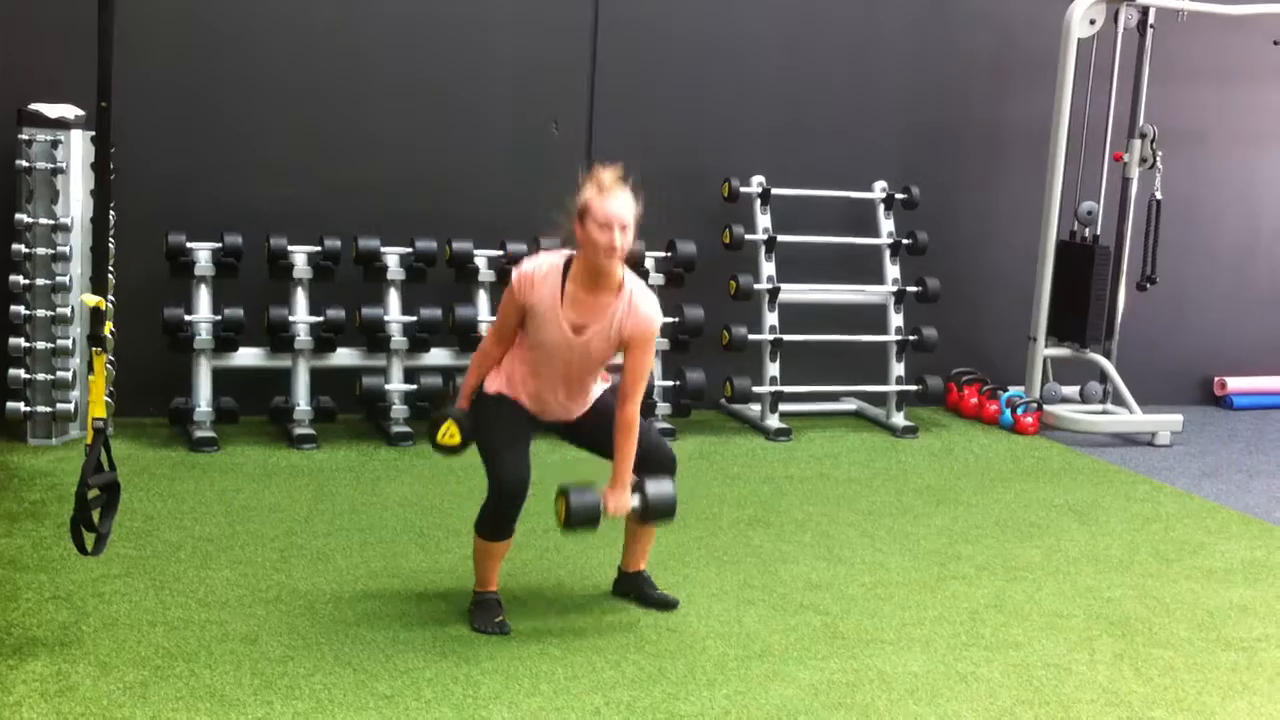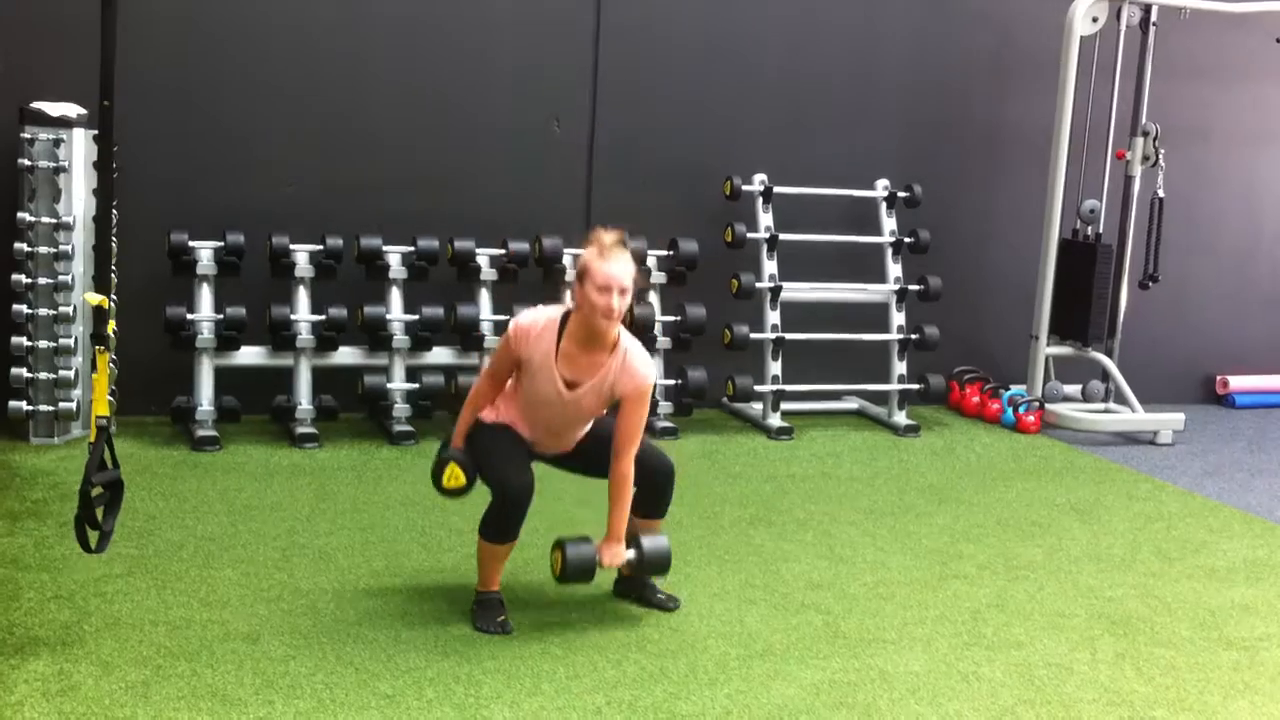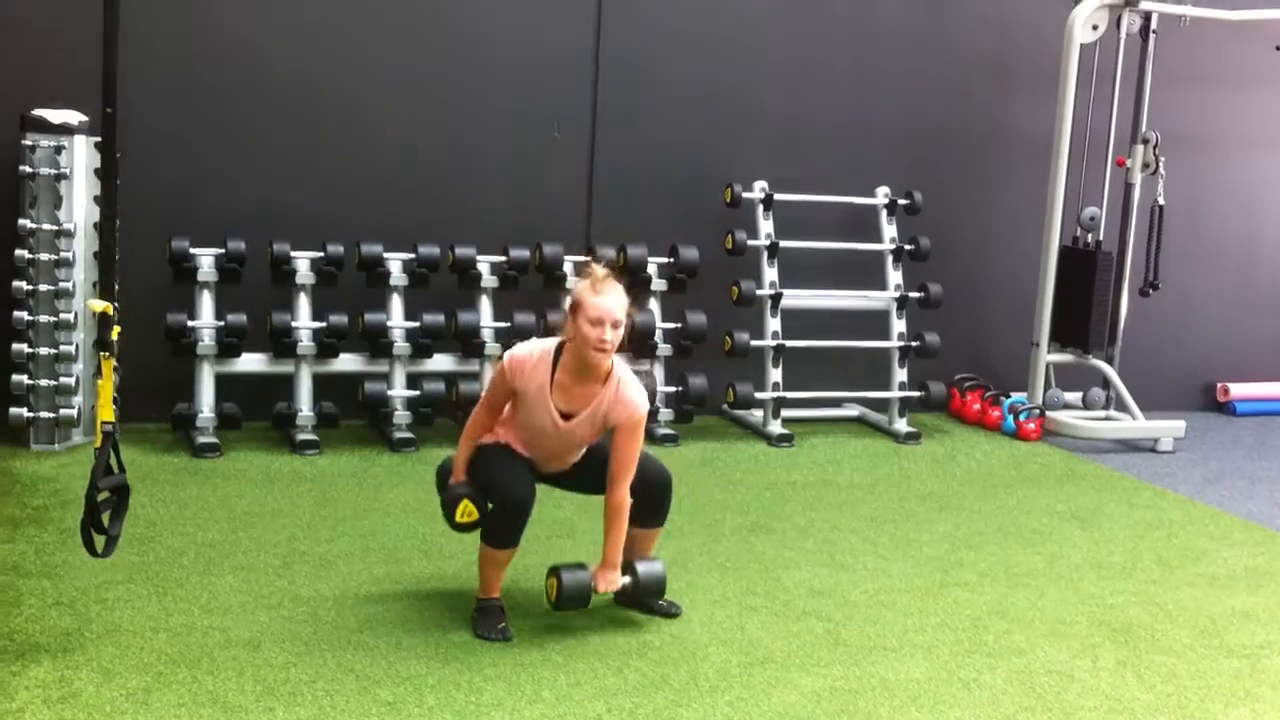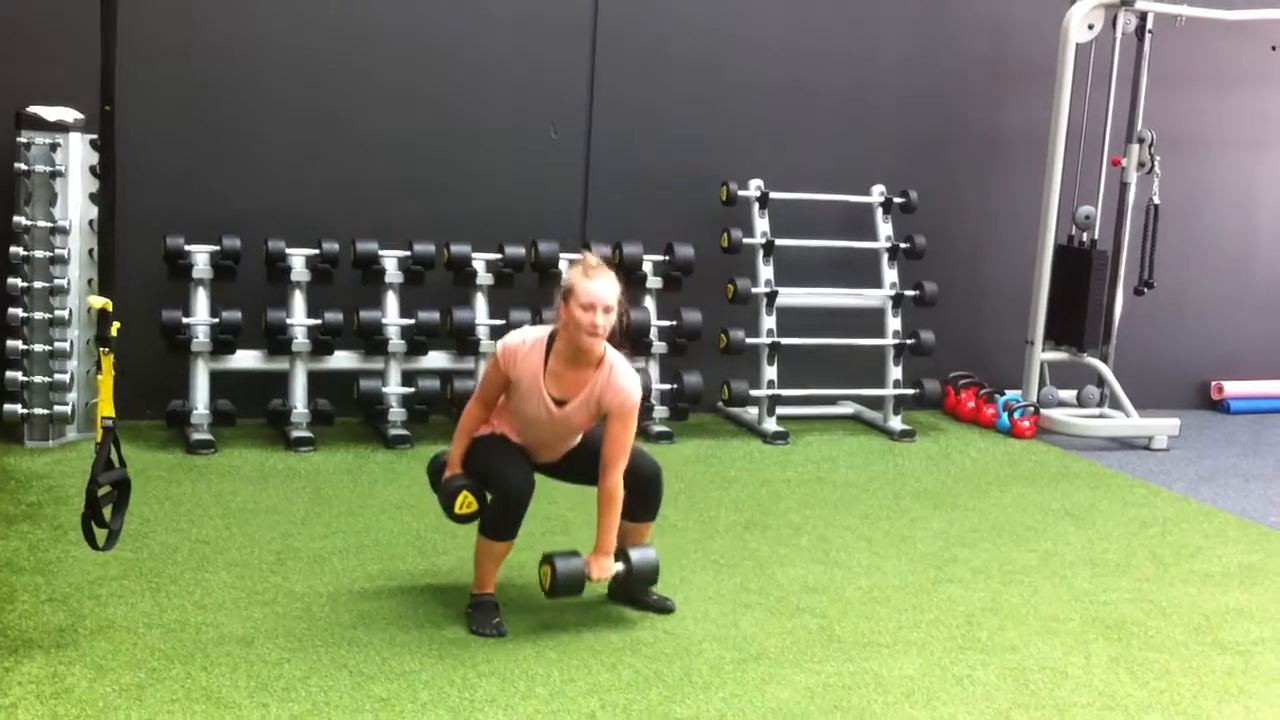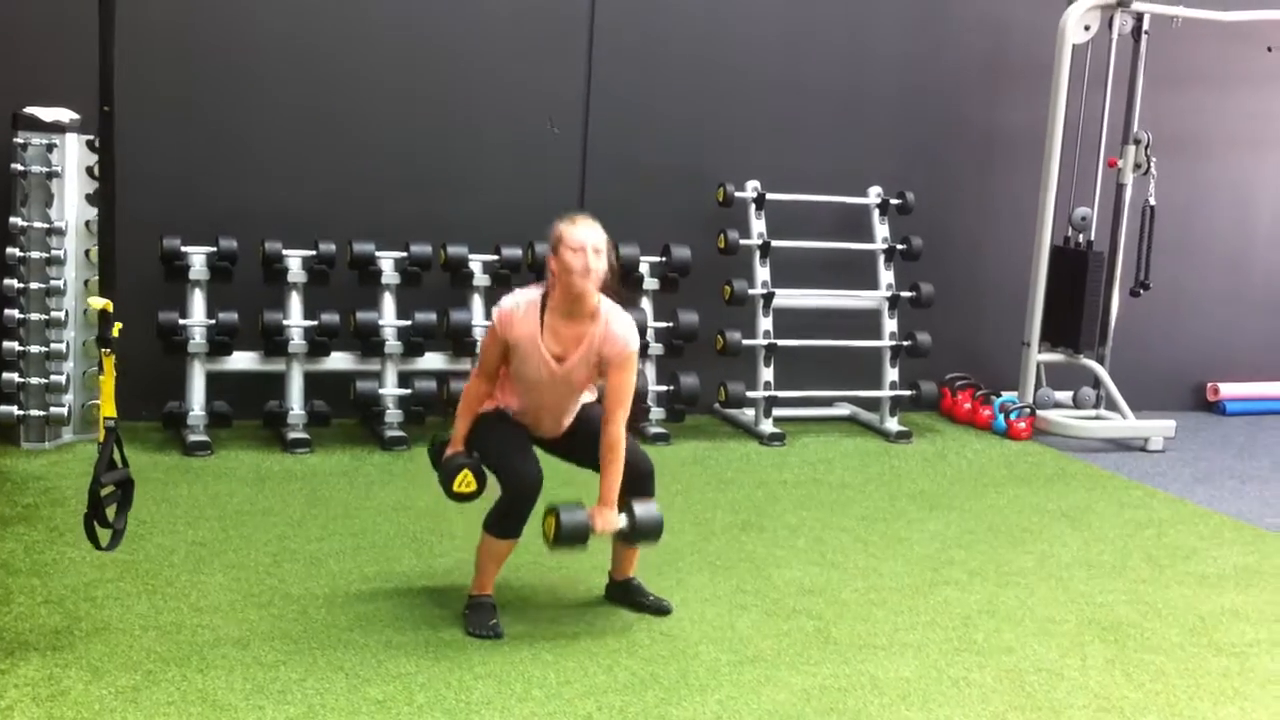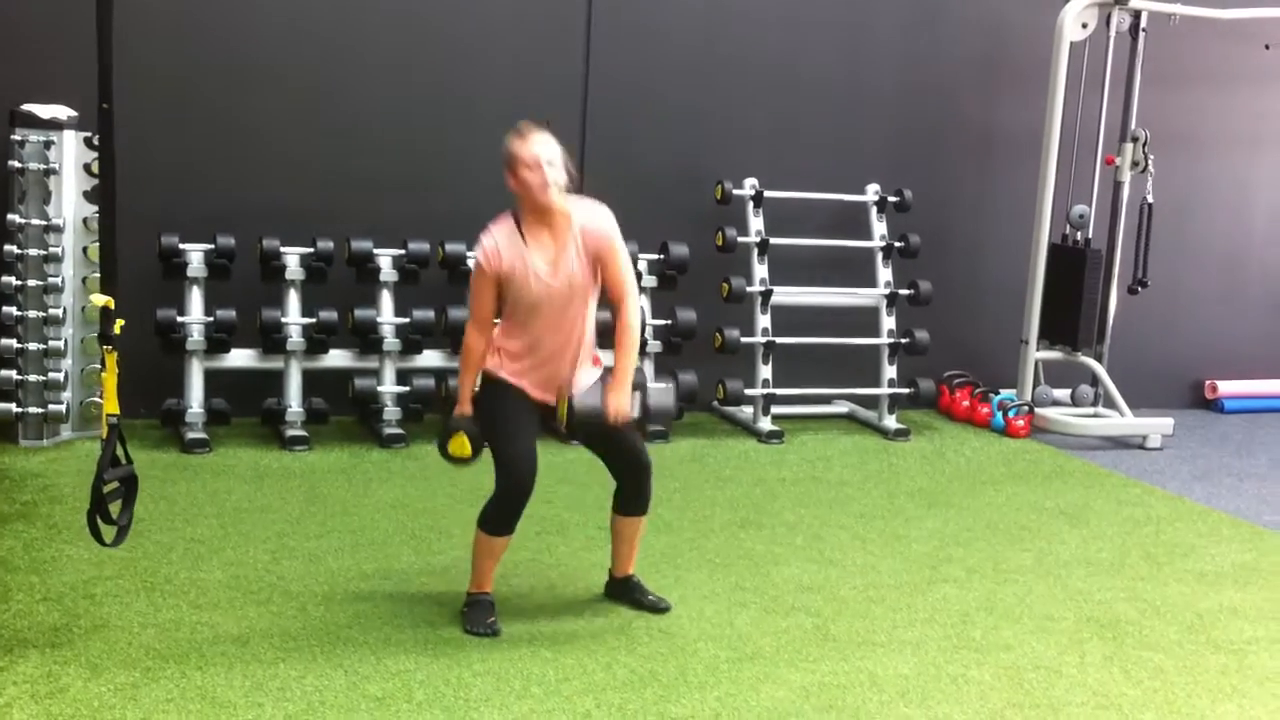
dt=0.2s
person 1, frame 1
left shoulder: (640, 306)
right shoulder: (533, 275)
left elbow: (628, 403)
right elbow: (497, 341)
left wrist: (618, 485)
right wrist: (463, 402)
left hip: (582, 402)
right hip: (511, 397)
left knee: (659, 462)
right knee: (509, 484)
left ankle: (633, 575)
right ankle: (484, 595)
person 1, frame 2
left shoulder: (635, 365)
right shoulder: (530, 328)
left elbow: (623, 462)
right elbow: (491, 381)
left wrist: (615, 539)
right wrist: (459, 441)
left hip: (576, 435)
right hip: (505, 428)
left knee: (658, 472)
right knee: (514, 488)
left ankle: (632, 578)
right ankle: (487, 594)
person 1, frame 3
left shoulder: (629, 396)
right shoulder: (524, 360)
left elbow: (619, 489)
right elbow: (487, 412)
left wrist: (611, 565)
right wrist: (458, 470)
left hip: (572, 459)
right hip: (506, 450)
left knee: (655, 482)
right knee: (515, 495)
left ankle: (631, 587)
right ankle: (487, 601)
person 1, frame 4
left shoulder: (621, 382)
right shoulder: (517, 348)
left elbow: (612, 476)
right elbow: (481, 405)
left wrist: (604, 552)
right wrist: (454, 463)
left hip: (567, 447)
right hip: (501, 441)
left knee: (645, 475)
right knee: (514, 486)
left ankle: (624, 582)
right ankle: (482, 596)
person 1, frame 5
left shoulder: (618, 330)
right shoulder: (514, 311)
left elbow: (614, 426)
right elbow: (482, 378)
left wrist: (607, 504)
right wrist: (457, 442)
left hip: (569, 416)
right hip: (505, 416)
left knee: (639, 470)
right knee: (523, 481)
left ankle: (622, 581)
right ankle: (480, 597)
person 1, frame 6
left shoulder: (593, 221)
right shoulder: (497, 245)
left elbow: (627, 305)
right elbow: (479, 330)
left wrist: (621, 383)
right wrist: (465, 400)
left hip: (579, 376)
right hip: (512, 382)
left knee: (636, 466)
right knee: (517, 479)
left ankle: (622, 578)
right ankle: (478, 596)
